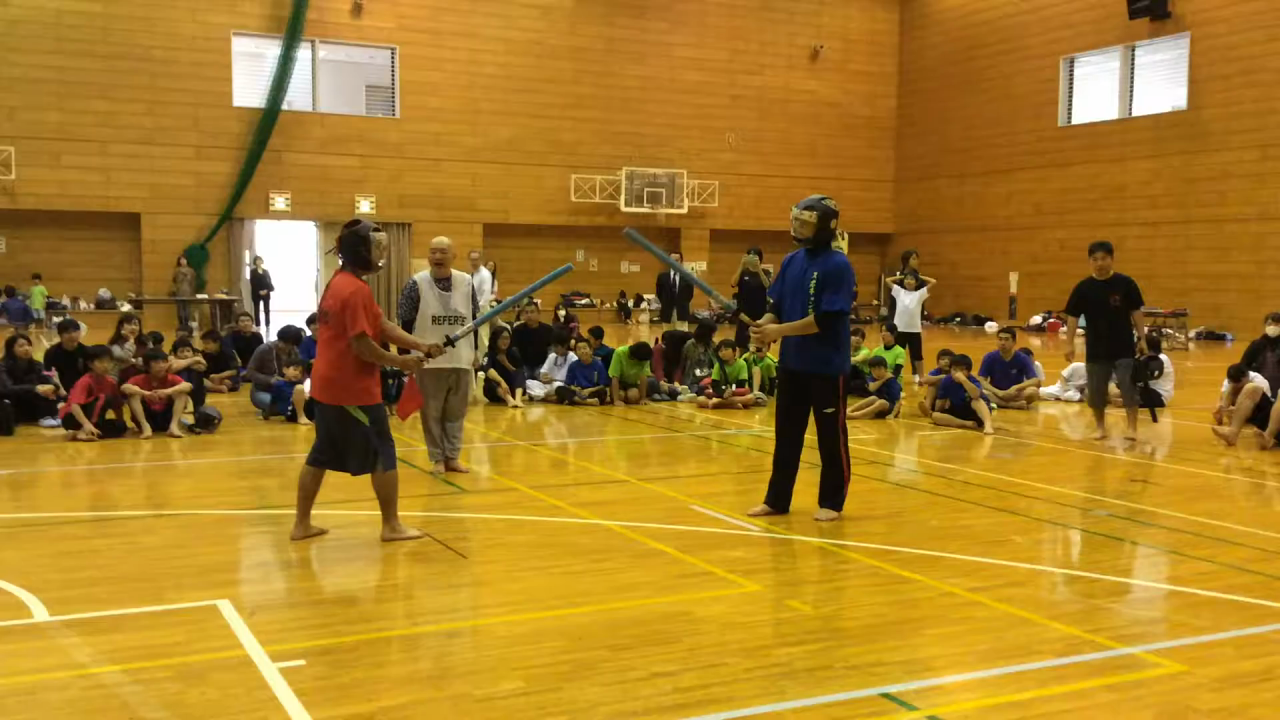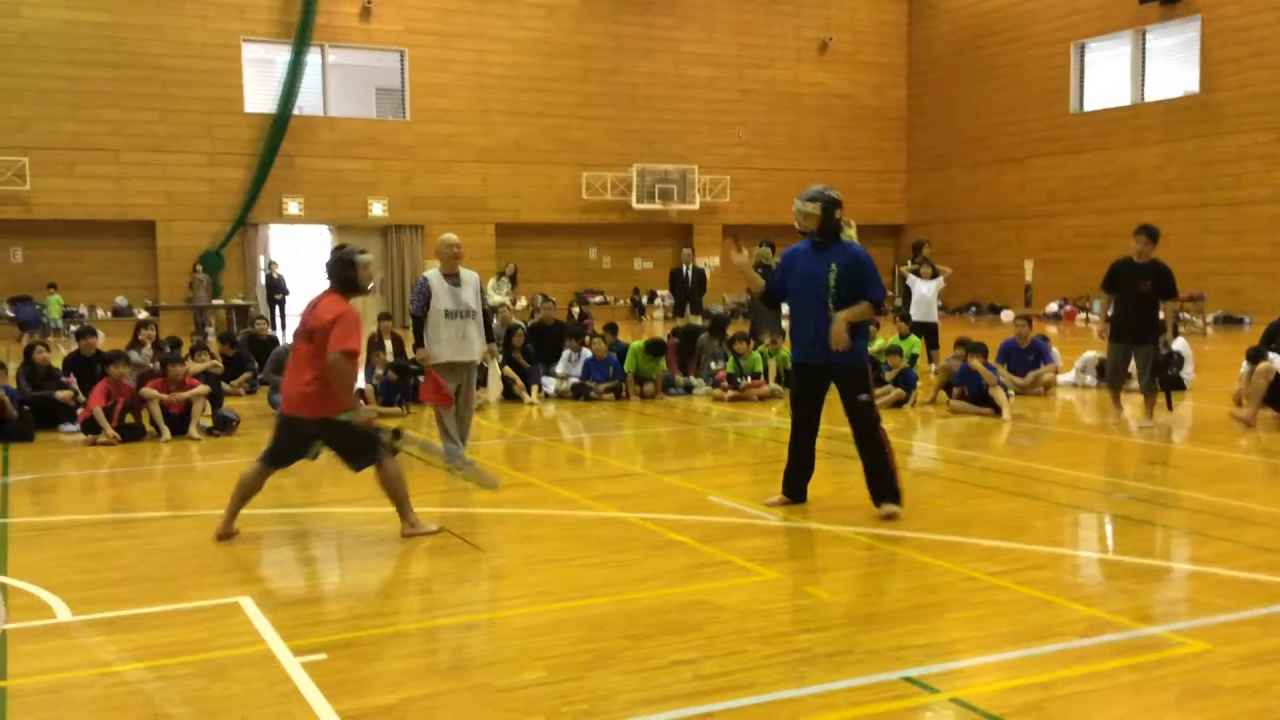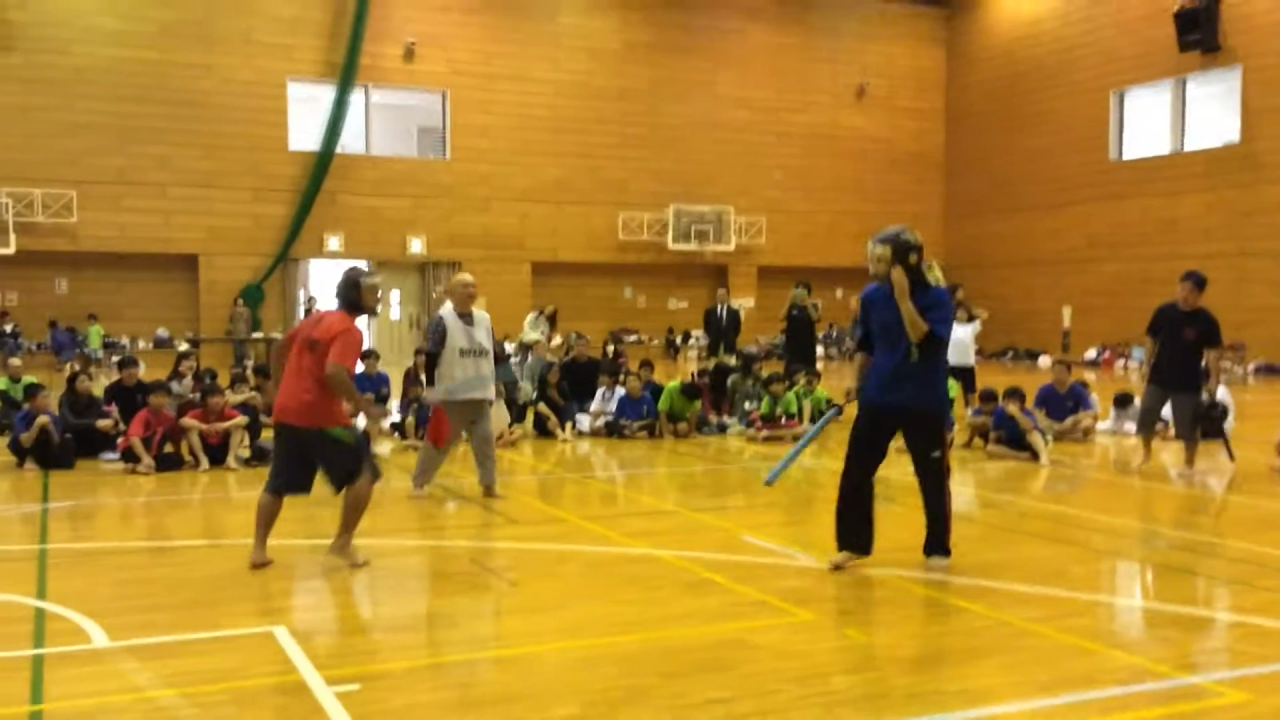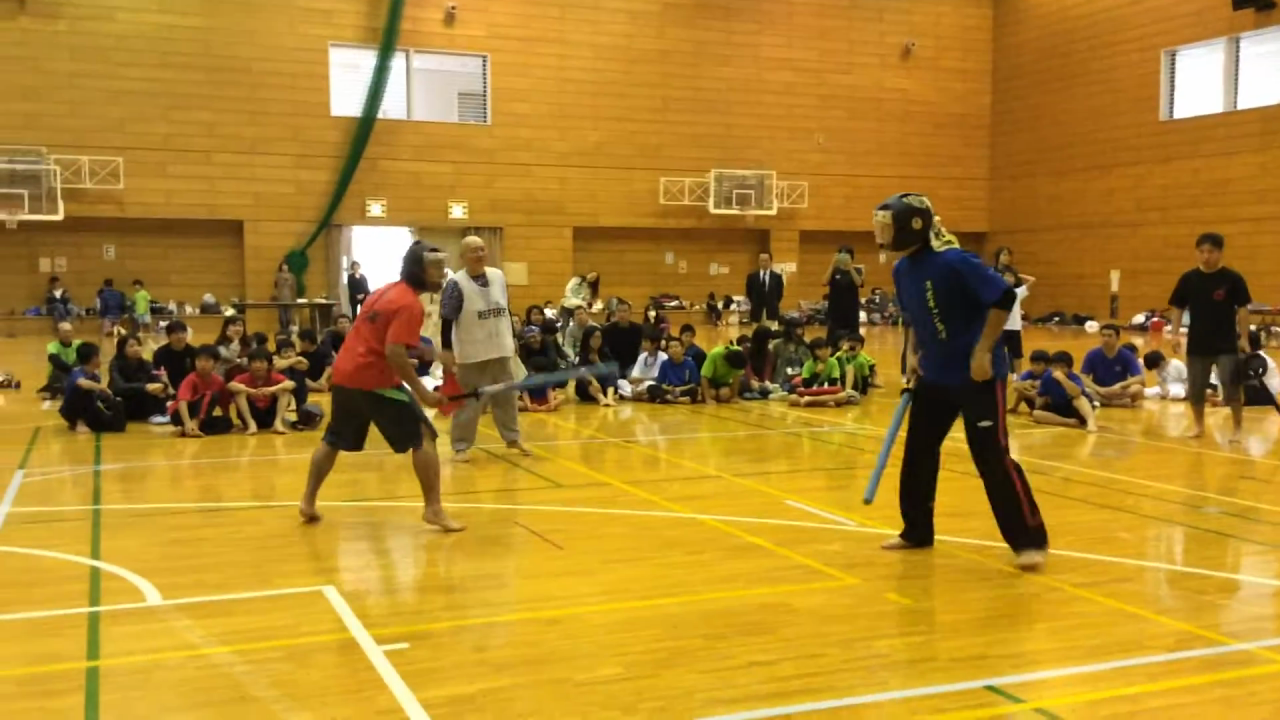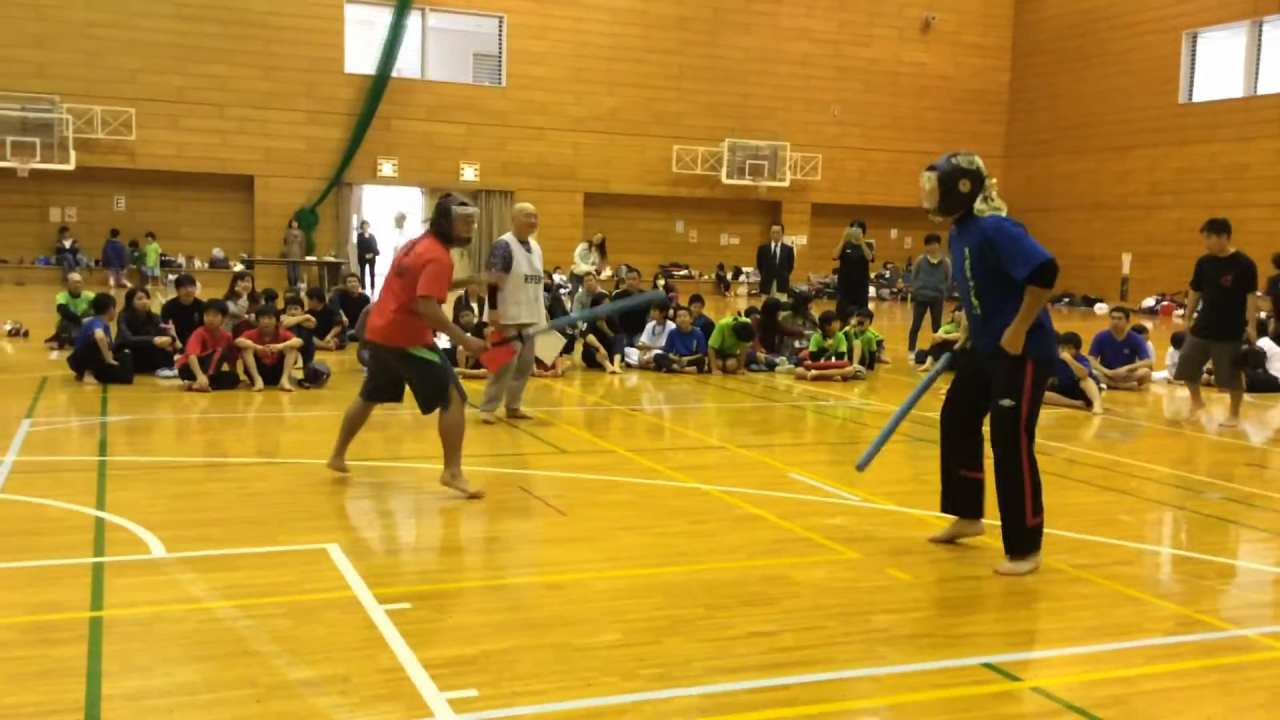
dt=0.5s
person 1, frame 1
left shoulder: (838, 266)
right shoulder: (791, 262)
left elbow: (827, 320)
right elbow: (777, 307)
left wrist: (780, 331)
right wrist: (765, 326)
left hip: (827, 366)
right hip: (792, 363)
left knee: (831, 436)
right knee: (787, 434)
left ankle: (831, 502)
right ankle: (777, 499)
person 1, frame 2
left shoulder: (854, 256)
right shoulder: (793, 255)
left elbow: (876, 302)
right elbow: (771, 297)
left wrist: (844, 319)
right wrist: (745, 270)
left hip: (848, 356)
right hip: (806, 355)
left knee: (866, 425)
right knee: (802, 425)
left ankle: (887, 496)
right ankle: (793, 489)
person 1, frame 3
left shoulder: (936, 297)
right shoulder: (872, 295)
left elbow: (929, 343)
left wrist: (904, 299)
right wrist: (856, 379)
left hip: (926, 402)
right hip: (878, 398)
left knee: (933, 477)
right knee: (856, 469)
left ankle: (937, 549)
right ankle: (853, 545)
person 1, frame 4
left shoulder: (956, 263)
right shoulder: (902, 269)
left elbow: (1004, 298)
left wrist: (983, 351)
right wrist: (913, 353)
left hip: (978, 372)
right hip: (934, 376)
left knee: (991, 456)
right knee: (917, 451)
left ankle: (1030, 540)
right ankle: (917, 531)
person 1, frame 5
left shoulder: (995, 229)
right shoulder: (959, 232)
left elbow: (1044, 272)
left wrist: (1019, 329)
right wrist: (971, 327)
left hip: (1024, 350)
right hip: (986, 346)
left knee: (1010, 440)
right knee: (956, 421)
left ankle: (1026, 547)
right ankle: (967, 515)
person 2, frame 1
left shoulder: (338, 283)
right shoulder: (356, 290)
left elbow: (381, 326)
right elbow: (361, 344)
left wrist: (420, 346)
right wrist: (398, 361)
left hip: (327, 385)
right hip: (352, 390)
left knee: (320, 456)
right knee: (382, 455)
left ankle: (302, 523)
right ankle: (391, 525)
person 2, frame 2
left shoulder: (316, 304)
right shoulder: (346, 314)
right elbow: (337, 362)
right wrist: (355, 408)
left hip: (293, 399)
right hip: (326, 403)
left knee: (269, 462)
right knee: (383, 454)
left ankle: (227, 522)
right ankle: (409, 521)
person 2, frame 3
left shoulder: (315, 319)
right shoulder: (349, 331)
left elbow: (281, 348)
right elbow: (334, 374)
left wrist: (275, 384)
right wrist: (365, 406)
left hip: (287, 412)
right hip: (322, 415)
left knee: (278, 483)
right knee: (365, 473)
left ankle: (259, 550)
right ankle: (343, 543)
person 2, frame 4
left shoulder: (384, 291)
right shoulder: (410, 304)
right elbow: (394, 352)
right wrist: (421, 391)
left hip: (344, 376)
right hip: (375, 380)
left knee: (332, 440)
right knee: (424, 438)
left ankle: (308, 502)
right ankle: (434, 509)
person 2, frame 5
left shoulder: (418, 244)
right shoulder: (437, 256)
right elbow: (427, 305)
left wrist: (467, 282)
right wrist: (463, 339)
left hip: (379, 334)
right hip: (406, 338)
left knee: (369, 398)
right knee: (453, 400)
left ankle: (338, 456)
right ankle: (453, 474)
person 3, frame 1
left shoulder: (466, 282)
right shoulder: (416, 284)
left elbow: (474, 319)
right elbow: (406, 322)
left wrist: (475, 351)
left hip: (460, 359)
right hip: (429, 361)
left knee: (456, 411)
right knee: (432, 412)
left ankle: (452, 456)
right ankle: (437, 458)
person 3, frame 2
left shoulder: (473, 279)
right shoulder: (428, 281)
left elbow: (484, 313)
left wrist: (490, 342)
right wrist: (420, 347)
left hip: (468, 353)
right hip: (441, 355)
left knee: (465, 406)
right knee: (446, 407)
left ankle: (459, 450)
right ankle: (454, 455)
person 3, frame 3
left shoulder: (484, 319)
right shoulder: (442, 320)
left elbow: (494, 354)
right elbow: (431, 356)
left wrist: (497, 382)
right wrist: (430, 386)
left hip: (480, 392)
right hip: (449, 393)
left knee: (485, 439)
left ankle: (489, 484)
right ankle: (420, 481)
person 3, frame 4
left shoulder: (498, 276)
right shoulder: (456, 284)
right elbow: (447, 320)
left wrist: (512, 339)
right wrist: (446, 350)
left hip: (501, 350)
right hip: (472, 354)
left knee: (507, 397)
right knee: (468, 402)
left ankle: (513, 438)
right ankle: (461, 447)
person 3, frame 5
left shoulder: (535, 247)
right shoulder: (503, 245)
right elbow: (493, 279)
left wrist: (543, 309)
right wrist: (493, 310)
left hip: (531, 315)
right hip: (508, 315)
left knee: (525, 365)
right knee: (506, 361)
left ankle: (513, 407)
right ankle: (488, 407)
person 4, frame 1
left shoulder: (1126, 283)
right shoulder: (1083, 288)
left elbow: (1136, 311)
right elbow: (1073, 317)
left wrist: (1141, 338)
right wrist: (1070, 344)
left hip: (1124, 348)
right hip: (1096, 349)
left knee: (1129, 387)
right knee: (1096, 391)
left ankle: (1132, 428)
right ankle: (1100, 426)
person 4, frame 2
left shoulder: (1161, 271)
right shoulder: (1119, 266)
left elbow: (1168, 302)
right elbow: (1108, 294)
right wrist: (1105, 320)
left hip: (1147, 334)
right hip: (1119, 331)
left knee: (1148, 376)
right knee: (1113, 372)
left ankle: (1148, 415)
right ankle: (1116, 406)
person 4, frame 3
left shoulder: (1206, 320)
right shoulder: (1164, 312)
left elbow: (1213, 350)
right elbow: (1152, 338)
left wrist: (1213, 379)
right wrist: (1147, 364)
left hip: (1188, 381)
right hip: (1159, 376)
left knee: (1188, 424)
right knee: (1147, 414)
left ankle: (1189, 463)
right ankle: (1145, 453)
person 4, frame 4
left shoulder: (1233, 279)
right shoulder: (1188, 279)
left elbow: (1242, 309)
right elbow: (1177, 308)
left wrist: (1244, 338)
right wrist: (1175, 334)
left hip: (1226, 344)
right hip: (1197, 344)
left knee: (1231, 384)
right knee: (1196, 388)
left ankle: (1237, 427)
right ankle: (1198, 425)
person 4, frame 5
left shoulder: (1244, 264)
right shoulder: (1204, 262)
left elbow: (1251, 296)
right elbow: (1195, 292)
left wrist: (1251, 326)
left hip: (1231, 330)
right hip: (1203, 326)
left knee: (1231, 374)
right knee: (1186, 365)
left ankle: (1234, 415)
right ankle: (1196, 401)
